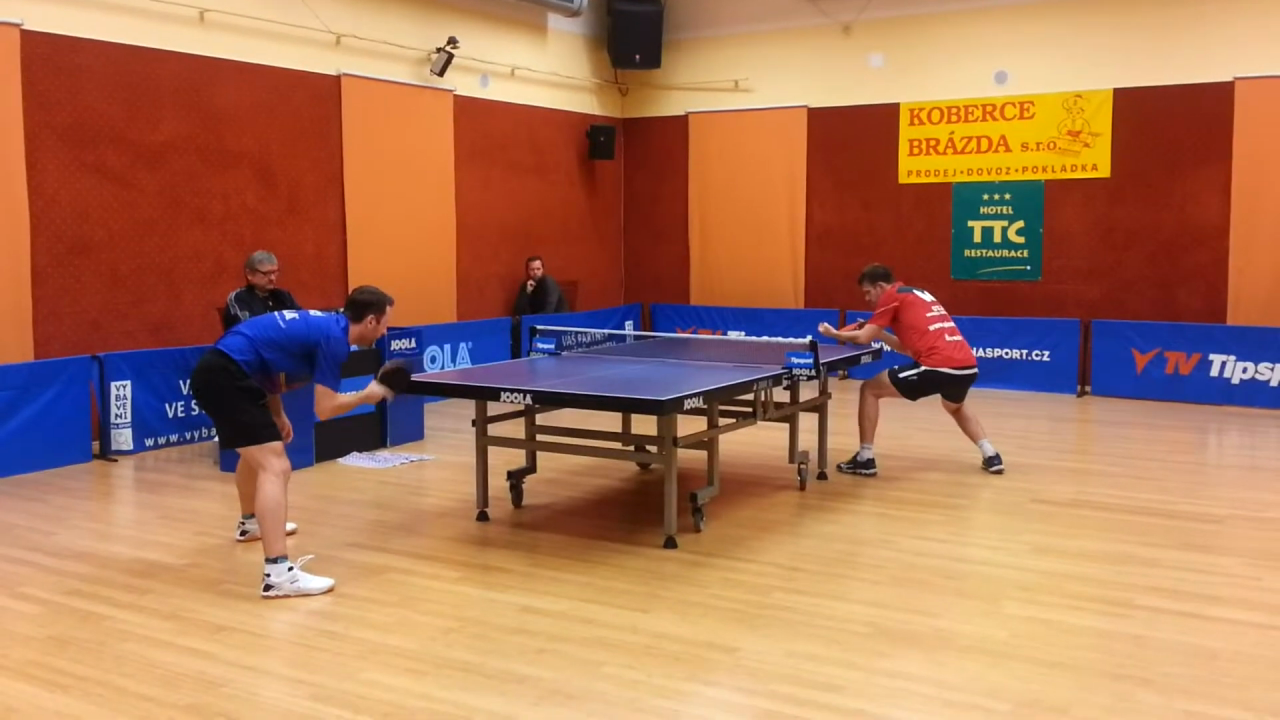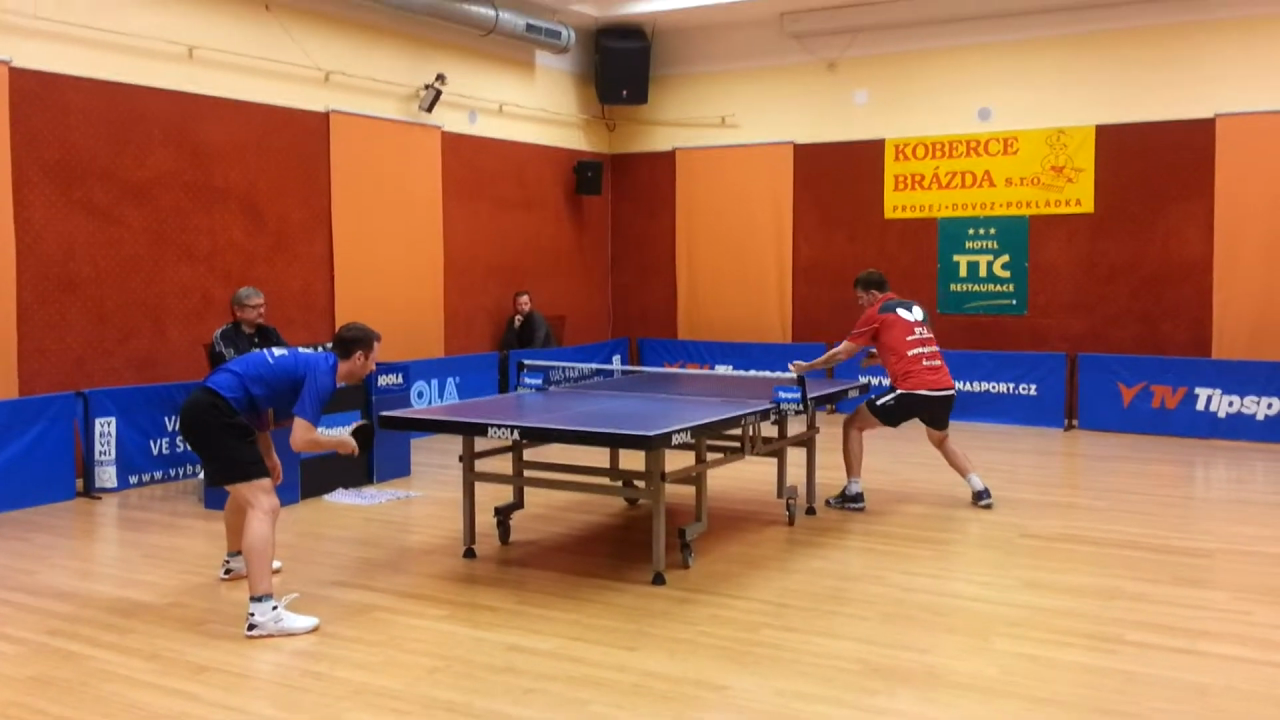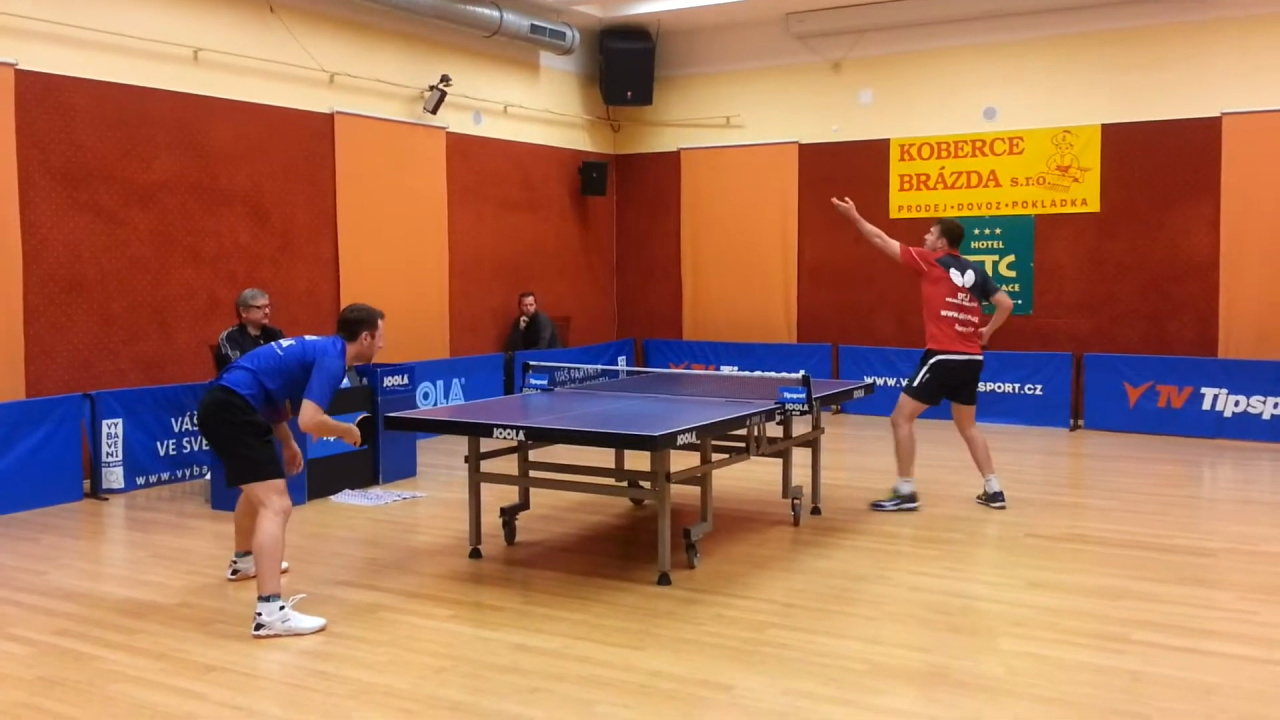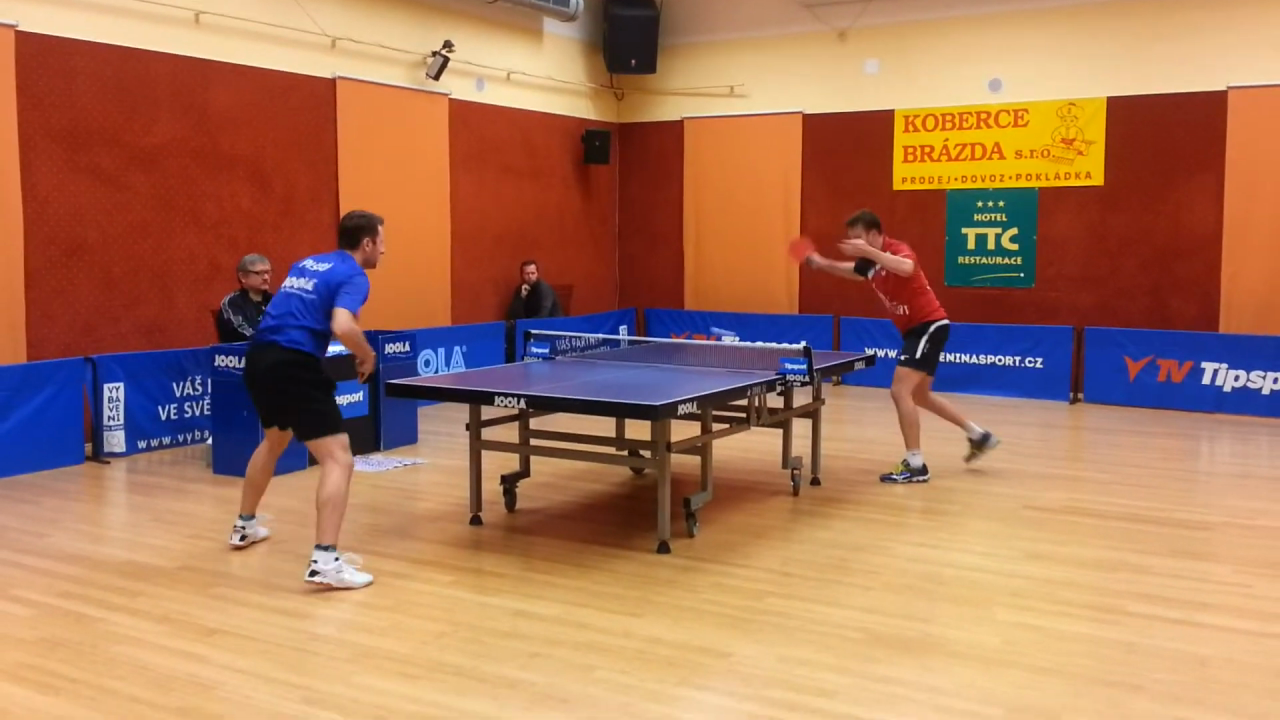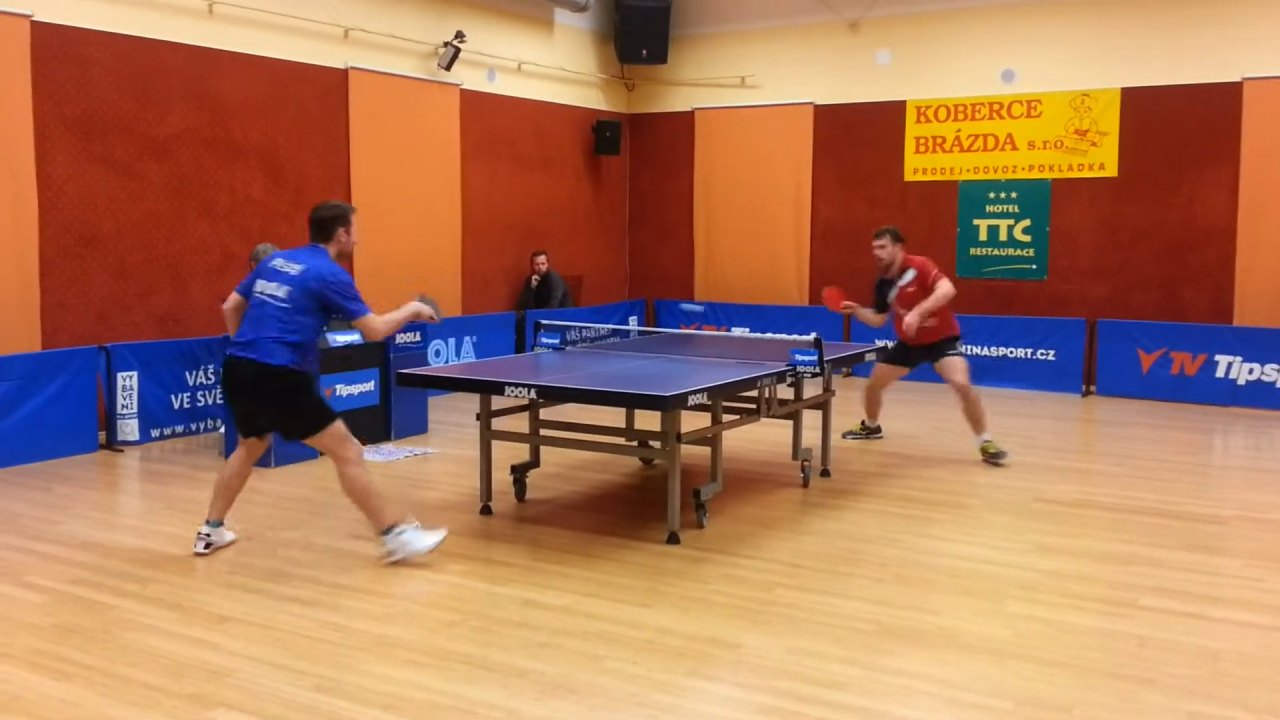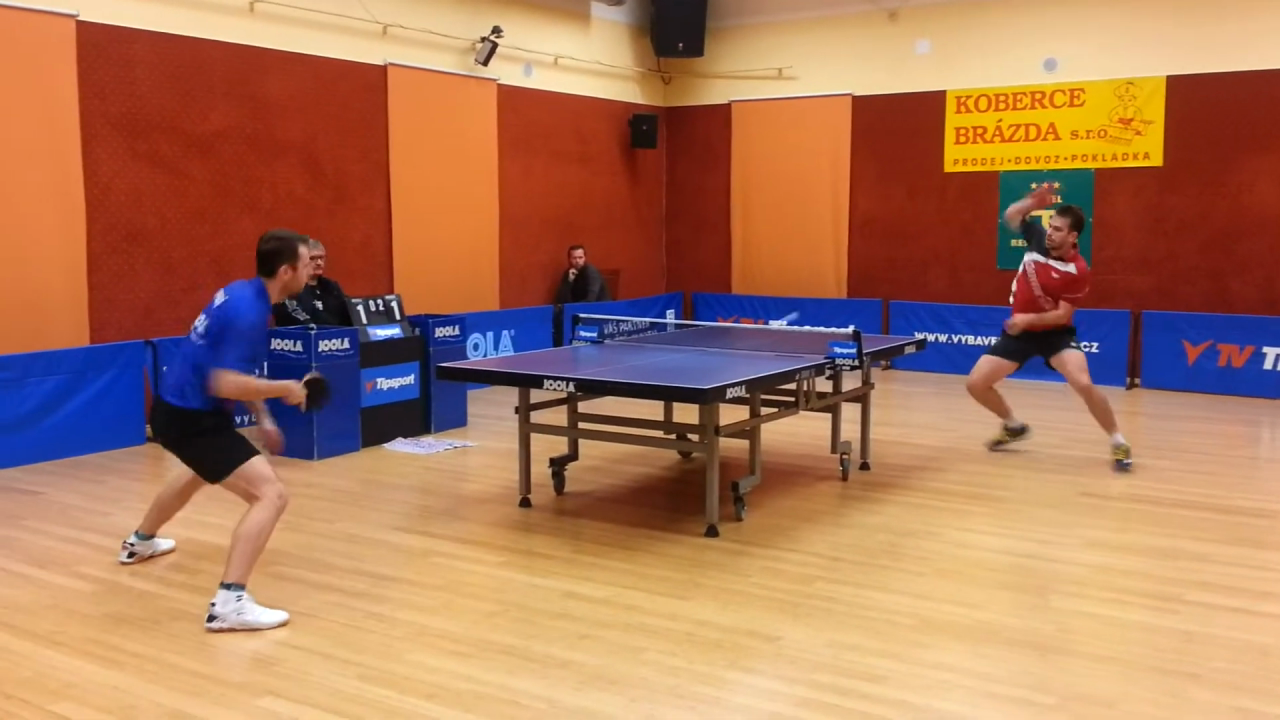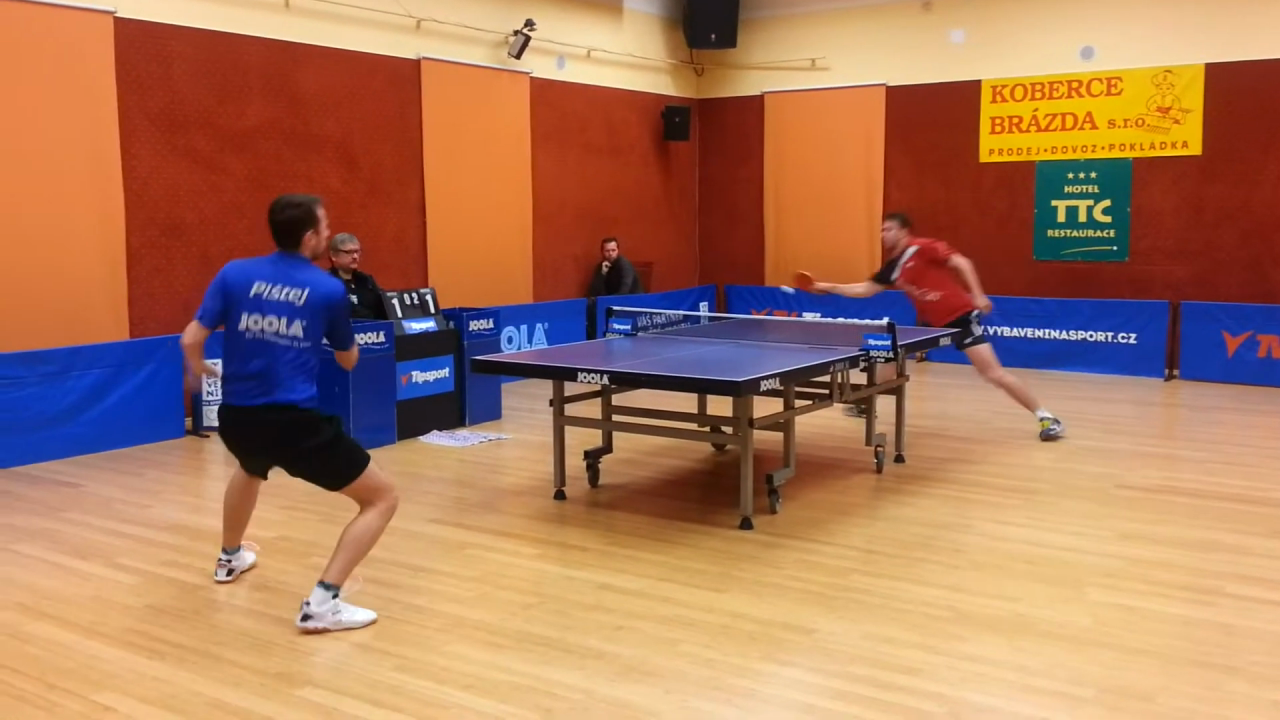
dt=0.7s
person 1, frame 1
left shoulder: (324, 324)
right shoulder: (335, 337)
right elbow: (326, 408)
left wrist: (277, 415)
right wrist: (368, 395)
left hip: (216, 369)
right hip: (227, 376)
left knee: (255, 451)
right knee: (275, 467)
left ankle: (251, 522)
right ankle: (278, 573)
person 1, frame 2
left shoulder: (311, 362)
right shoulder: (322, 373)
right elbow: (301, 440)
left wrist: (268, 455)
right wrist: (341, 443)
left hip: (204, 406)
right hip: (216, 413)
left knee: (245, 488)
right knee: (263, 506)
left ankle: (236, 560)
right ankle: (262, 612)
person 1, frame 3
left shoulder: (319, 347)
right shoulder: (332, 359)
right elbow: (309, 420)
left wrist: (287, 443)
right wrist: (346, 431)
left hip: (221, 403)
right hip: (233, 410)
left knee: (258, 488)
right knee: (275, 505)
left ankle: (243, 560)
right ankle: (270, 612)
person 1, frame 4
left shoulder: (308, 263)
right shoulder: (354, 276)
right elbow: (342, 326)
right wrist: (366, 354)
left hip: (259, 356)
right hip: (293, 365)
left knee: (275, 440)
right knee: (338, 460)
left ankle: (245, 526)
right ankle: (325, 560)
person 1, frame 5
left shoulder: (273, 261)
right shoulder: (330, 274)
left elbow: (230, 308)
right elbow: (374, 329)
right wrist: (412, 310)
left hip: (237, 370)
right hip: (278, 376)
left knee: (250, 447)
right knee: (347, 454)
left ankle: (210, 532)
right ankle: (396, 534)
person 1, frame 6
left shoulder: (242, 294)
right shoulder: (248, 312)
right elbow: (226, 384)
left wrist: (263, 417)
right wrist: (286, 388)
left hip: (178, 408)
right hip: (189, 418)
left knee: (201, 474)
right knee: (270, 495)
left ankle: (140, 541)
right ankle: (229, 601)
person 1, frame 7
left shoulder: (234, 273)
right shoulder: (329, 290)
left elbow: (192, 339)
right elbow: (347, 360)
left wrist: (196, 370)
left hip: (237, 418)
right hip: (295, 422)
left knee: (250, 470)
right knee: (382, 497)
left ankle: (230, 558)
right ankle: (322, 602)
person 2, frame 1
left shoulder: (892, 296)
right shoulder: (918, 296)
left elbow: (863, 338)
left wrist: (834, 334)
right wrist: (877, 332)
left hip: (938, 367)
right hip: (968, 367)
left knee: (869, 389)
right knee: (956, 408)
left ankle: (865, 458)
right ankle: (991, 455)
person 2, frame 2
left shoulder: (875, 314)
right shoulder: (915, 309)
left elbow: (841, 354)
left wrist: (807, 367)
left hip: (913, 391)
right hip: (945, 390)
left knee: (853, 424)
right knee: (942, 440)
left ankle: (853, 492)
right ankle: (979, 489)
person 2, frame 3
left shoulder: (930, 261)
right shoulder: (975, 272)
left elbow: (882, 241)
right elbow: (1005, 304)
left wrist: (853, 216)
right wrist: (987, 330)
left hip: (942, 357)
right hip: (971, 358)
left knee: (900, 418)
right knee: (967, 425)
left ankle: (905, 492)
right ankle: (994, 490)
person 2, frame 4
left shoulder: (898, 249)
right shoulder: (869, 260)
left elbow: (906, 269)
right elbow: (851, 270)
left wrist: (868, 251)
right wrist: (823, 263)
left hip: (929, 326)
right hip: (918, 329)
left knee: (900, 391)
right knee: (919, 395)
left ankle: (915, 465)
right ankle: (978, 435)
person 2, frame 5
left shoulder: (920, 266)
right shoulder: (883, 284)
left elbow: (948, 290)
right elbow: (878, 320)
left wrist: (916, 312)
right wrist: (857, 310)
left hip: (944, 339)
right hip: (910, 345)
left knee: (960, 383)
right knee: (873, 385)
left ankle: (985, 442)
right ankle: (870, 425)
person 2, frame 6
left shoulder: (1078, 271)
right shoulder: (1039, 240)
left elbow: (1062, 316)
right elbow: (1010, 214)
left wrist: (1029, 318)
right wrist: (1034, 199)
left hip: (1054, 334)
right hip: (1017, 334)
left knee: (1083, 384)
right knee: (975, 385)
left ankle: (1118, 442)
right ankle: (1013, 426)
person 2, frame 7
left shoulder: (923, 249)
right shoulder: (891, 266)
left elbow: (961, 262)
right elbow: (866, 289)
left wrist: (978, 293)
right wrist: (829, 287)
left hip: (961, 317)
right hip: (933, 322)
left knee: (992, 372)
left ankle: (1046, 417)
